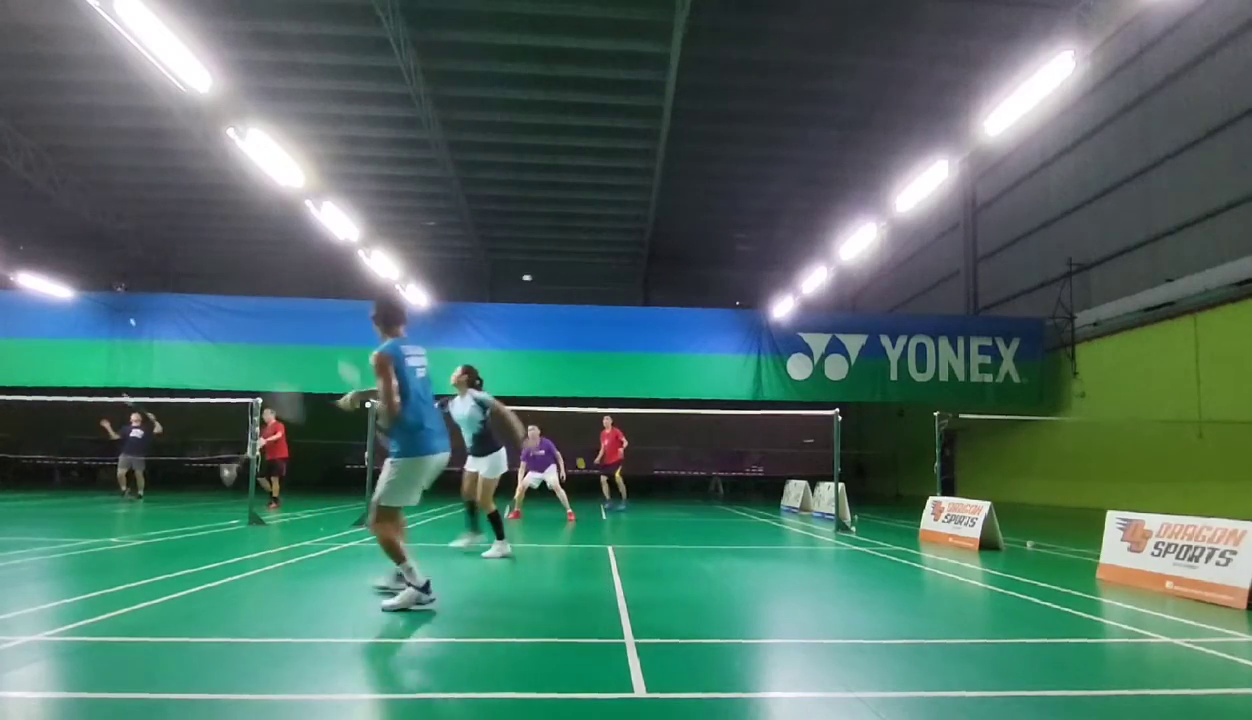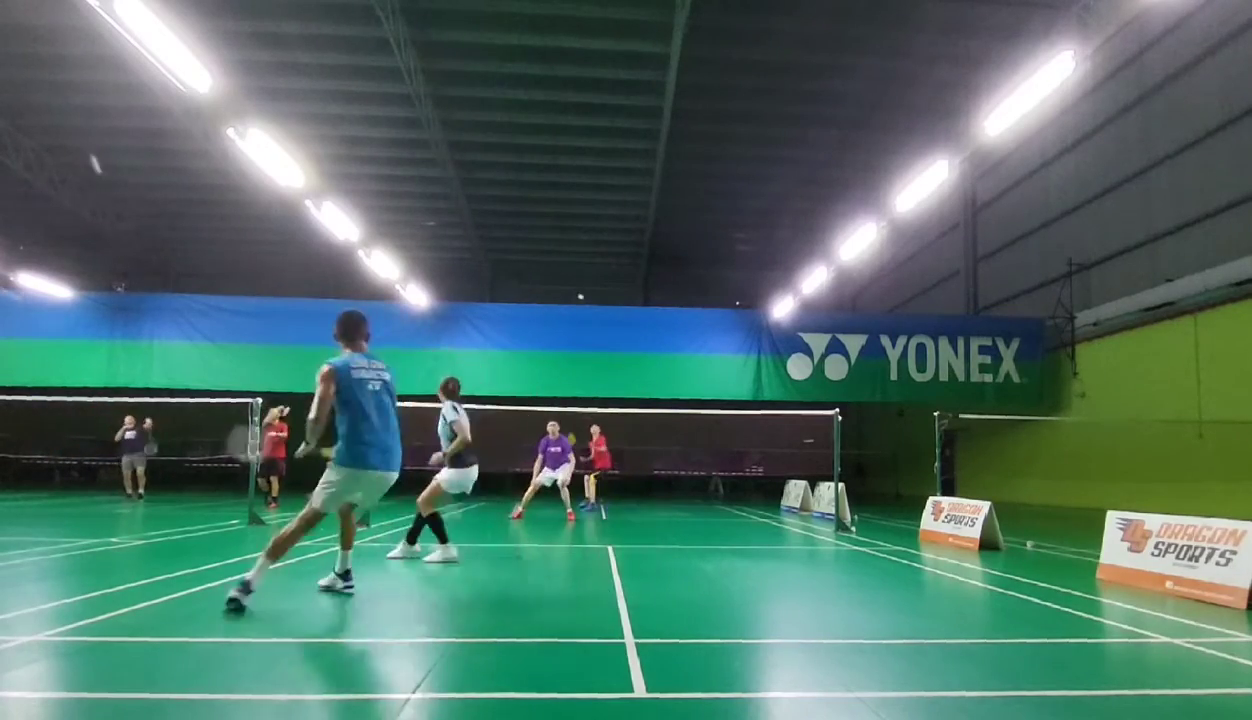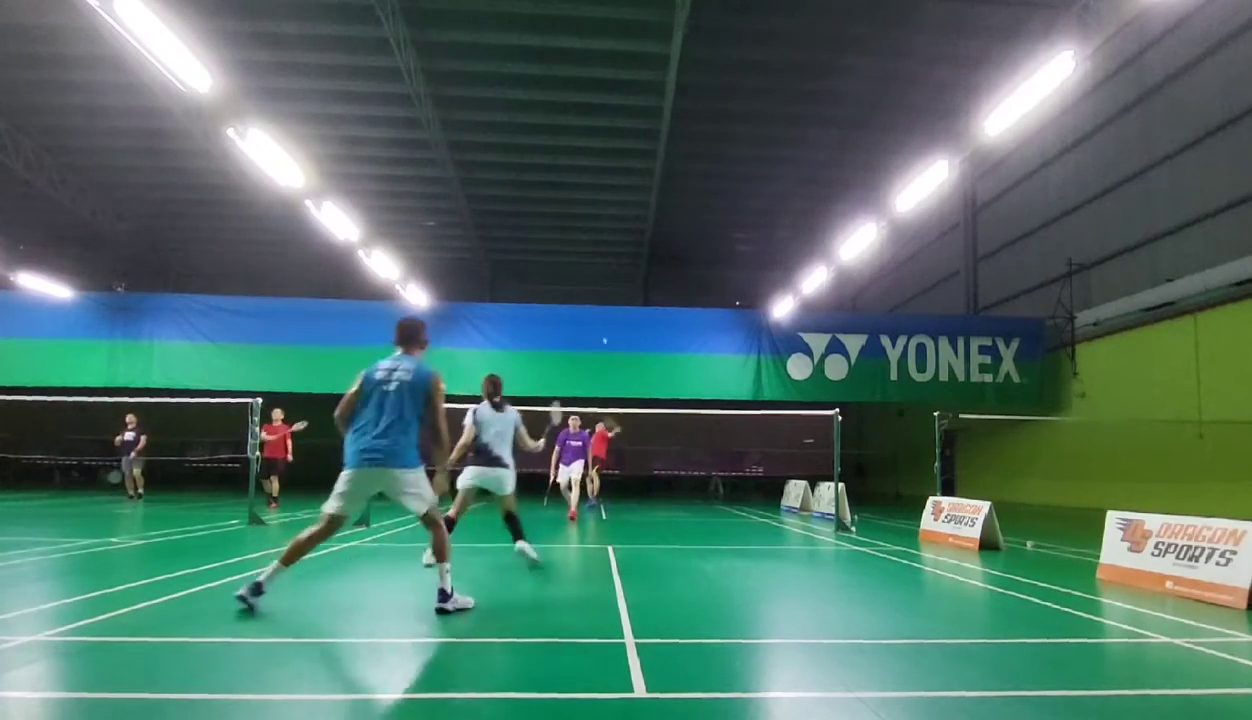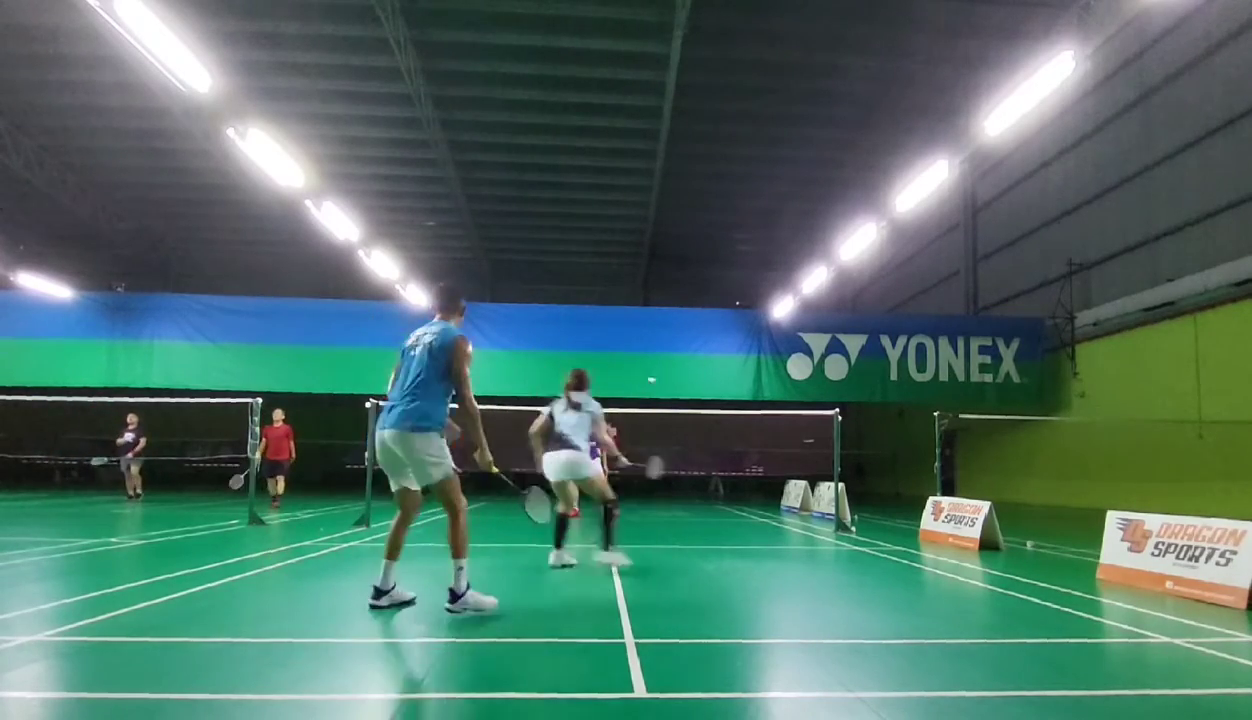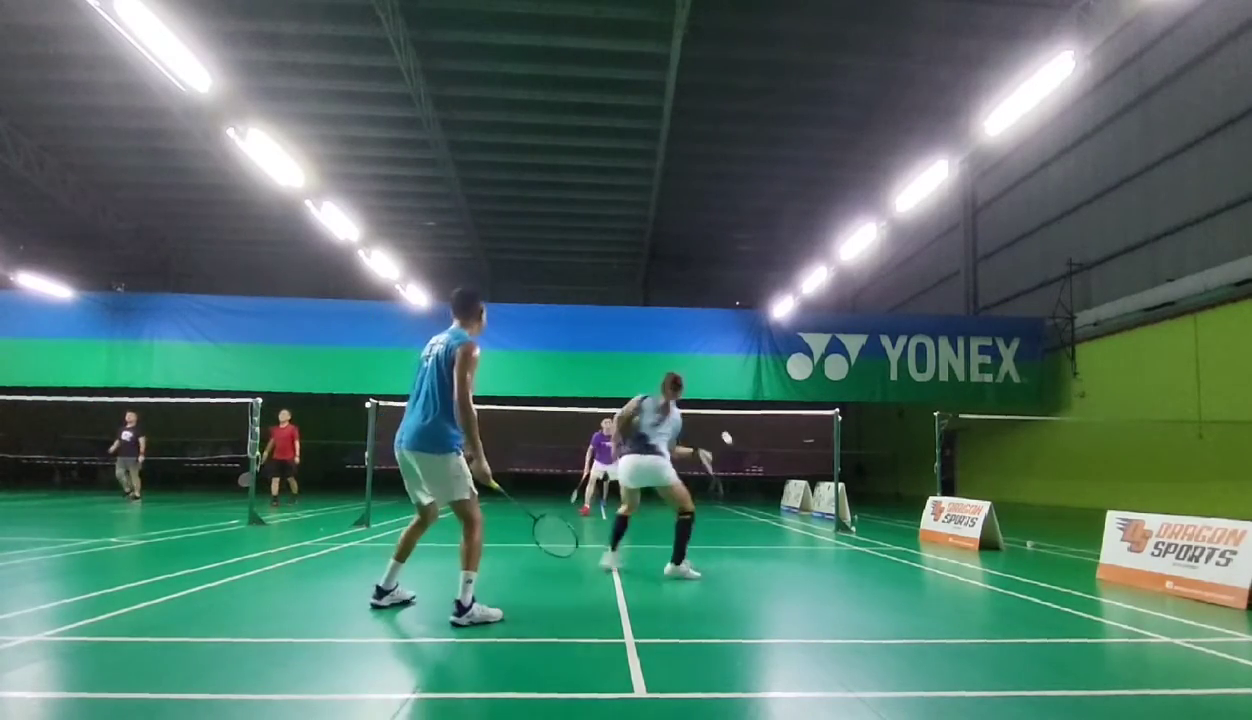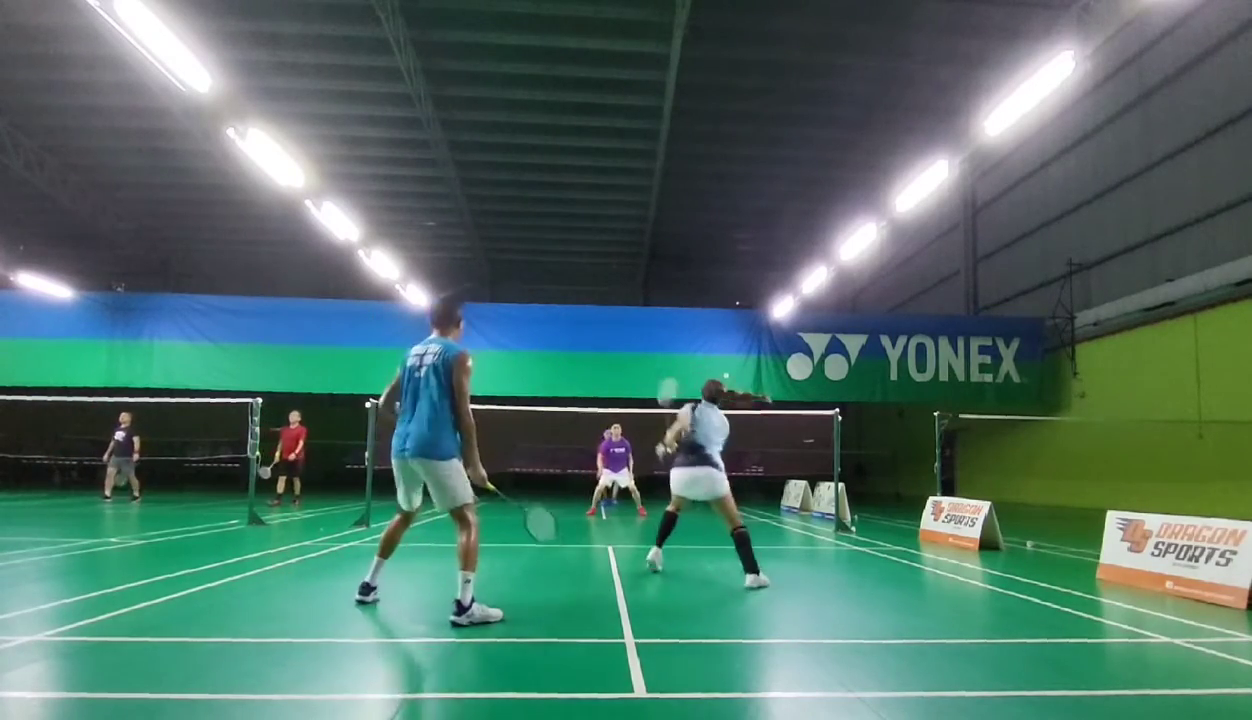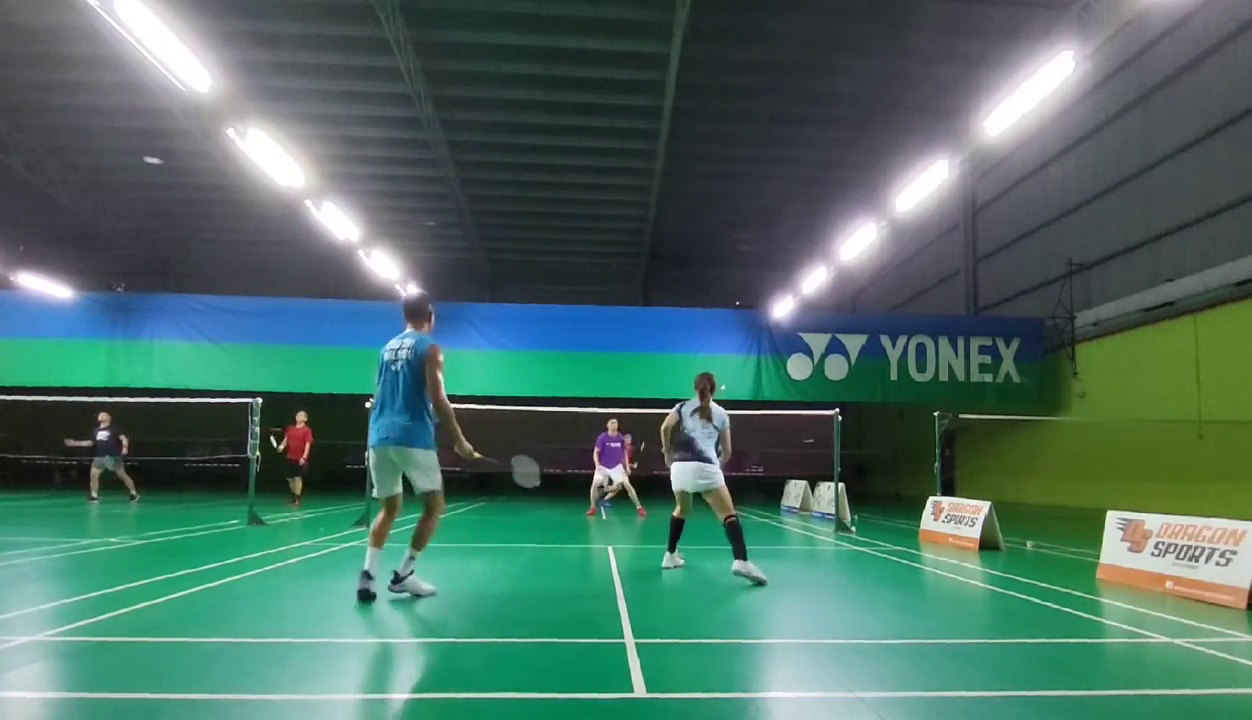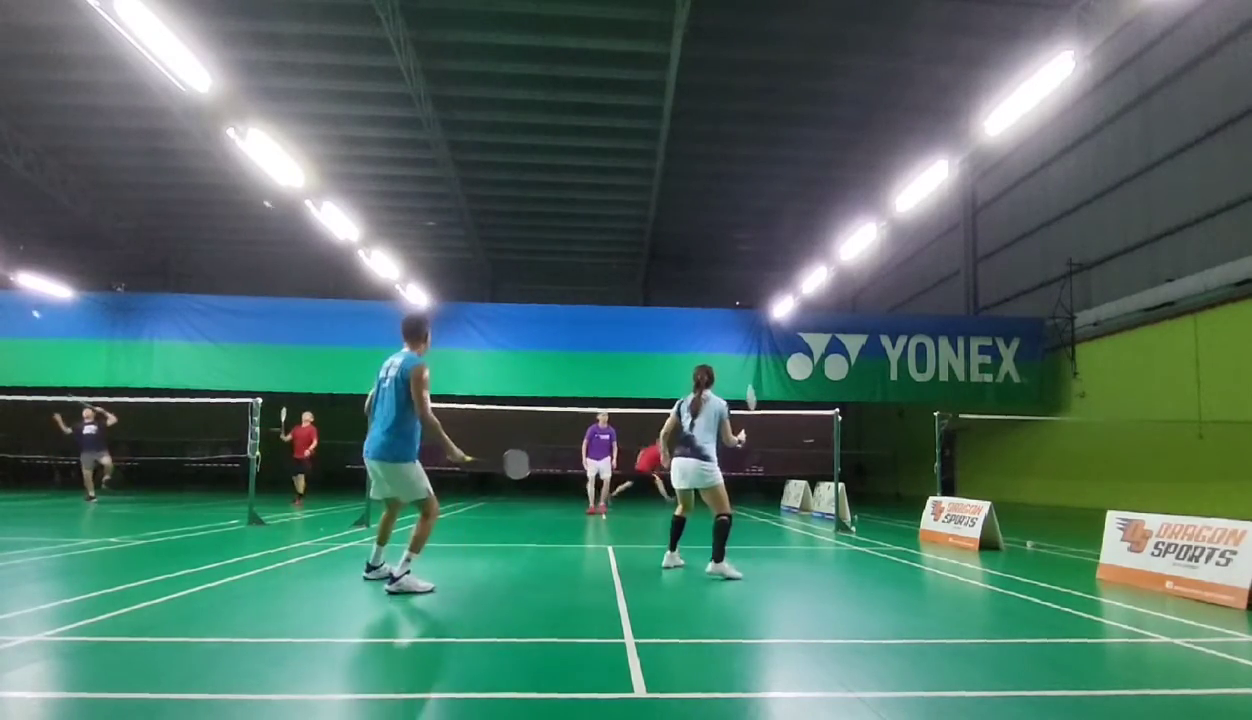
dt=0.3s
person 1, frame 1
left shoulder: (383, 356)
right shoulder: (417, 351)
left elbow: (392, 405)
left wrist: (385, 427)
right wrist: (363, 394)
left hip: (412, 449)
right hip: (437, 447)
left knee: (381, 522)
right knee: (390, 511)
left ankle: (420, 587)
right ankle: (402, 575)
person 1, frame 2
left shoulder: (332, 369)
right shoulder: (386, 371)
left elbow: (317, 418)
left wrist: (309, 443)
left hip: (353, 462)
right hip: (388, 464)
left knee: (304, 523)
right knee: (347, 510)
left ankle: (248, 585)
right ankle: (343, 574)
person 1, frame 3
left shoulder: (373, 370)
right shoulder: (430, 379)
left elbow: (340, 416)
right elbow: (439, 434)
right wrist: (442, 473)
left hip: (359, 462)
right hip: (401, 464)
left knee: (325, 527)
right knee: (435, 524)
left ankle: (259, 585)
right ankle: (446, 595)
person 1, frame 4
left shoulder: (414, 338)
right shoulder: (457, 341)
right elbow: (466, 397)
right wrist: (482, 447)
left hip: (387, 429)
right hip: (419, 430)
left knee: (408, 510)
right knee: (457, 506)
left ankle: (384, 589)
right ankle: (459, 592)
person 1, frame 5
left shoulder: (434, 342)
right shoulder: (466, 346)
right elbow: (463, 403)
right wrist: (479, 457)
left hip: (406, 440)
right hip: (435, 445)
left knee: (426, 516)
right knee: (473, 520)
left ankle: (386, 588)
right ankle: (465, 605)
person 1, frame 6
left shoulder: (412, 354)
right shoulder: (459, 356)
left elbow: (385, 402)
right elbow: (463, 412)
right wrist: (474, 462)
left hip: (402, 447)
right hip: (438, 451)
left knee: (405, 516)
right knee: (468, 523)
left ankle: (369, 584)
right ankle: (465, 604)
person 1, frame 7
left shoulder: (388, 348)
right shoulder: (430, 349)
right elbow: (438, 400)
right wrist: (459, 440)
left hip: (380, 437)
right hip: (414, 438)
left knee: (389, 508)
right knee: (434, 506)
left ankle: (368, 575)
right ankle: (404, 573)
person 1, frame 8
left shoulder: (389, 364)
right shoulder: (417, 367)
left elbow: (369, 407)
right elbow: (424, 415)
right wrist: (450, 448)
left hip: (373, 450)
right hip: (397, 453)
left knee: (394, 507)
right knee: (430, 511)
left ankle: (375, 565)
right ankle: (401, 575)
person 2, frame 1
left shoulder: (478, 397)
right shoulder: (453, 402)
left elbow: (507, 413)
left wrist: (523, 437)
left hip: (491, 455)
right hip: (475, 456)
left knee: (483, 500)
right knee: (468, 495)
left ankle: (502, 544)
right ankle: (474, 533)
person 2, frame 2
left shoulder: (449, 409)
right shoulder: (456, 409)
left elbow: (465, 437)
left wrist: (445, 455)
left hip: (460, 469)
right hip: (457, 468)
left knee: (424, 504)
right knee: (422, 503)
left ankle: (446, 548)
right ankle: (409, 545)
person 2, frame 3
left shoulder: (476, 412)
right shoulder: (513, 413)
left elbow: (465, 442)
right elbow: (527, 445)
left wrist: (450, 461)
right wrist: (538, 445)
left hip: (476, 469)
right hip: (502, 470)
left knee: (456, 510)
right knee: (509, 511)
left ankle: (434, 552)
right ankle: (521, 542)
person 2, frame 4
left shoulder: (556, 405)
right shoulder: (593, 405)
left elbow: (534, 431)
right elbow: (602, 438)
left wrist: (540, 456)
right wrist: (618, 457)
left hip: (553, 458)
right hip: (576, 457)
left knee: (566, 504)
right knee: (609, 500)
left ankle: (558, 553)
right ankle: (608, 550)
person 2, frame 5
left shoulder: (643, 401)
right shoulder: (677, 417)
left elbow: (620, 417)
right elbow: (671, 452)
left wrist: (617, 442)
right wrist: (694, 452)
left hip: (629, 461)
right hip: (656, 462)
left knee: (627, 508)
right knee: (686, 510)
left ankle: (612, 554)
right ankle: (676, 564)
person 2, frame 6
left shoulder: (692, 408)
right shoulder: (724, 422)
left elbow: (680, 428)
left wrist: (667, 448)
left hip: (682, 471)
right hip: (711, 473)
left knee: (674, 507)
right knee: (736, 524)
left ankle: (656, 552)
right ankle: (753, 574)
person 2, frame 7
left shoulder: (683, 407)
right shoulder: (721, 413)
left elbow: (666, 427)
right elbow: (726, 453)
left wrist: (668, 452)
right wrist: (719, 460)
left hip: (680, 465)
right hip: (706, 467)
left knee: (682, 509)
right knee: (729, 515)
left ankle: (670, 556)
right ankle: (742, 562)
person 2, frame 8
left shoulder: (682, 403)
right shoulder: (720, 404)
left elbow: (665, 433)
right elbow: (729, 441)
left wrist: (664, 453)
right wrist: (740, 439)
left hip: (679, 461)
right hip: (704, 463)
left knee: (683, 507)
right knee: (724, 513)
left ankle: (671, 555)
right ankle: (717, 562)
